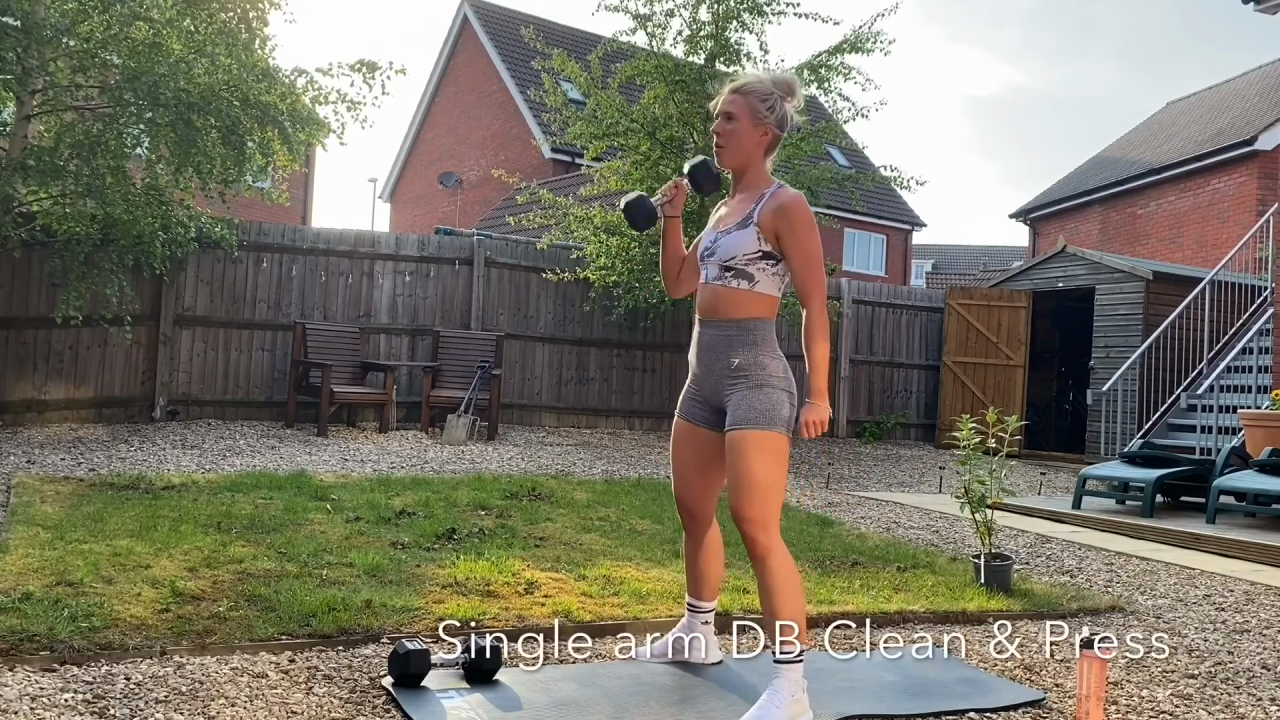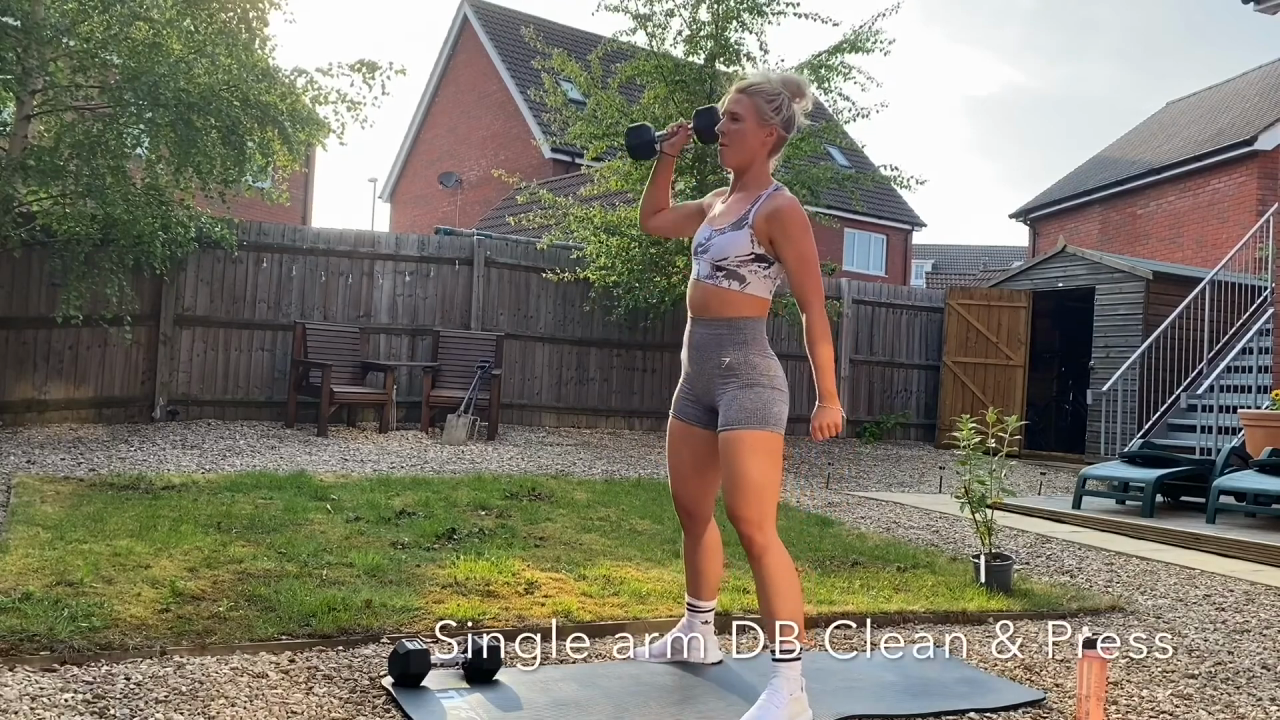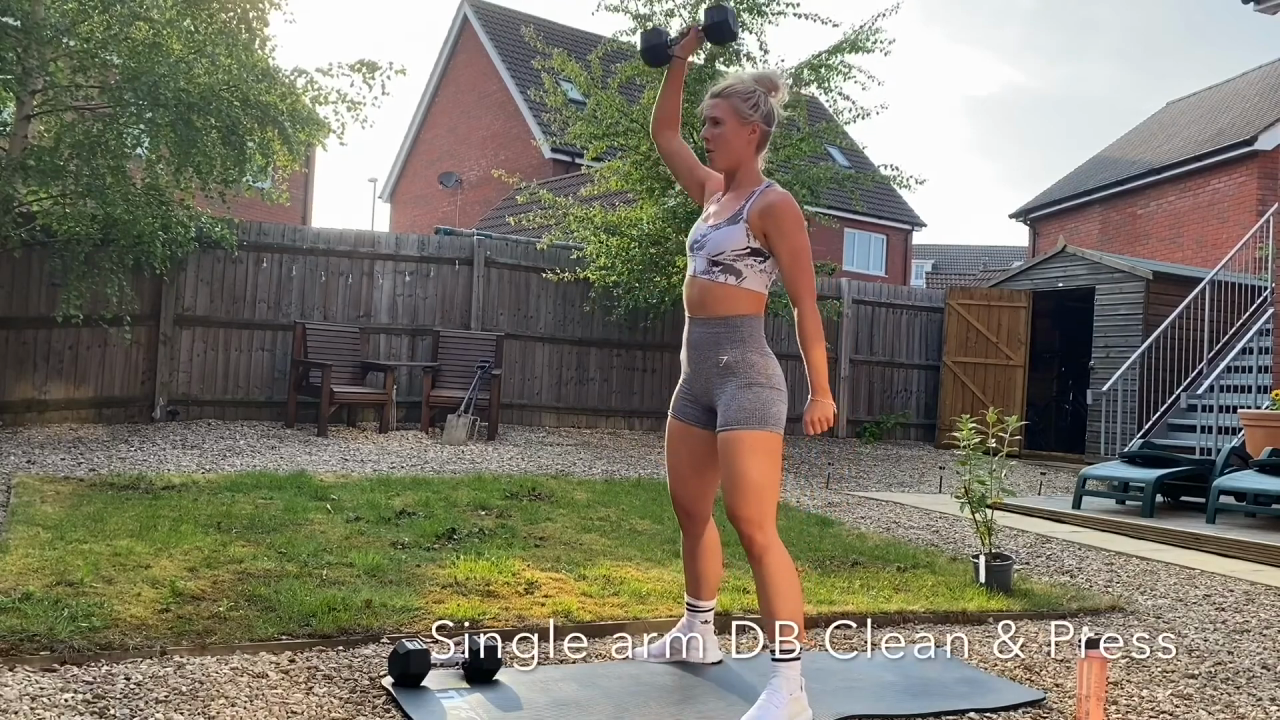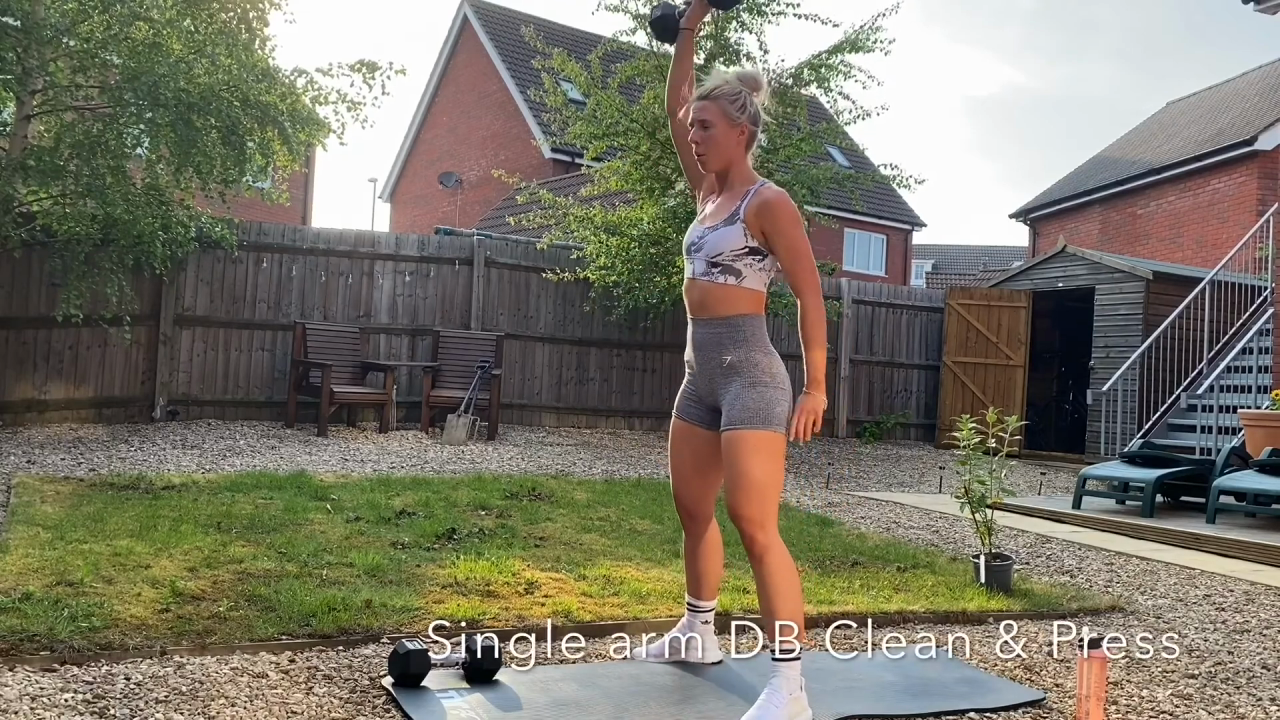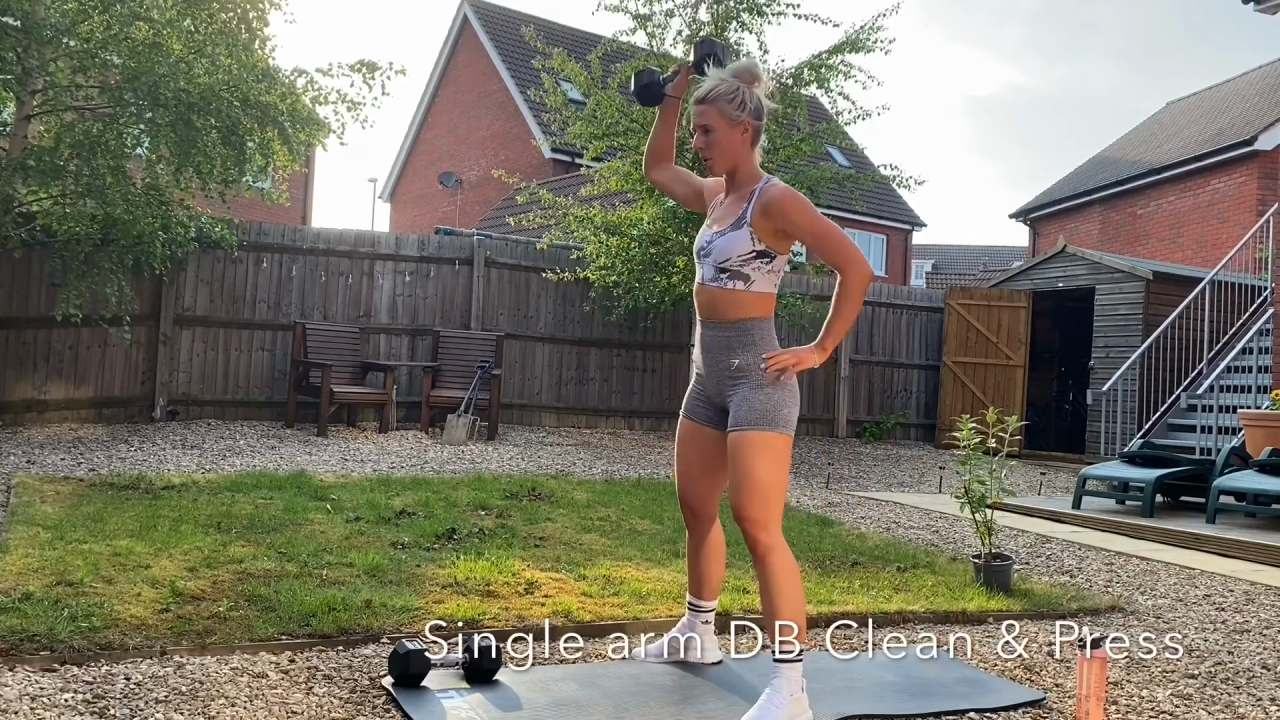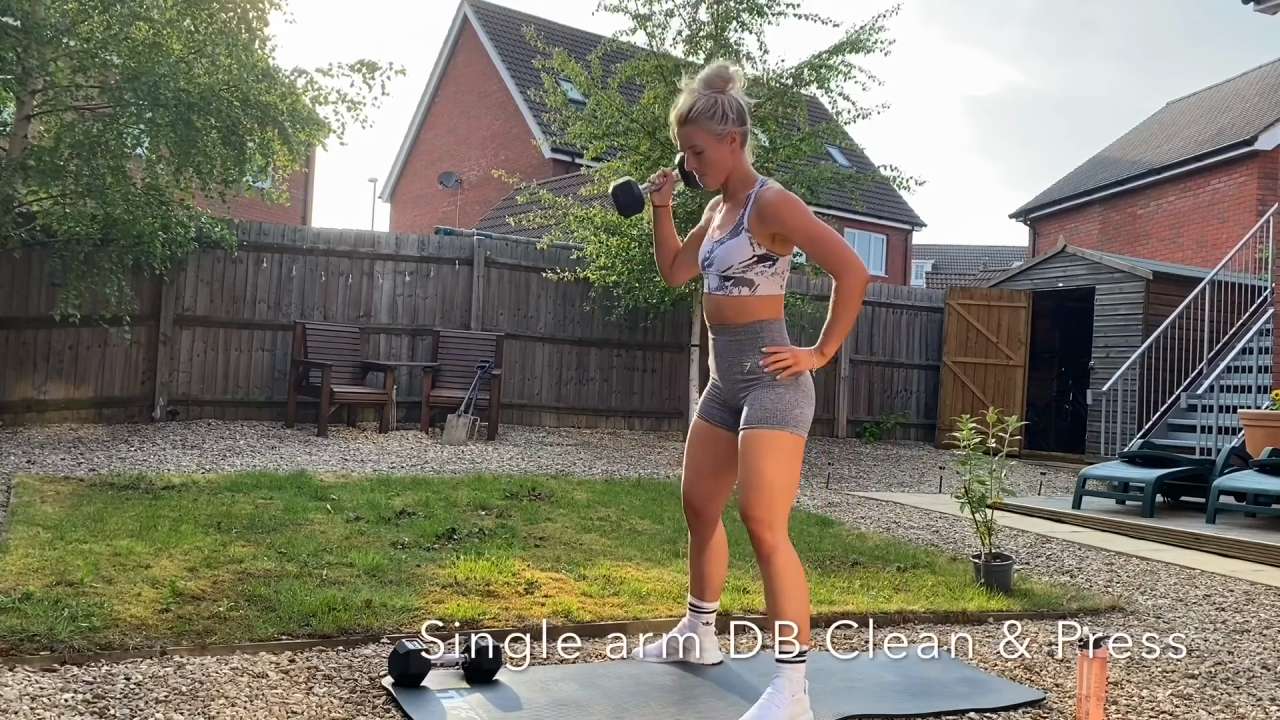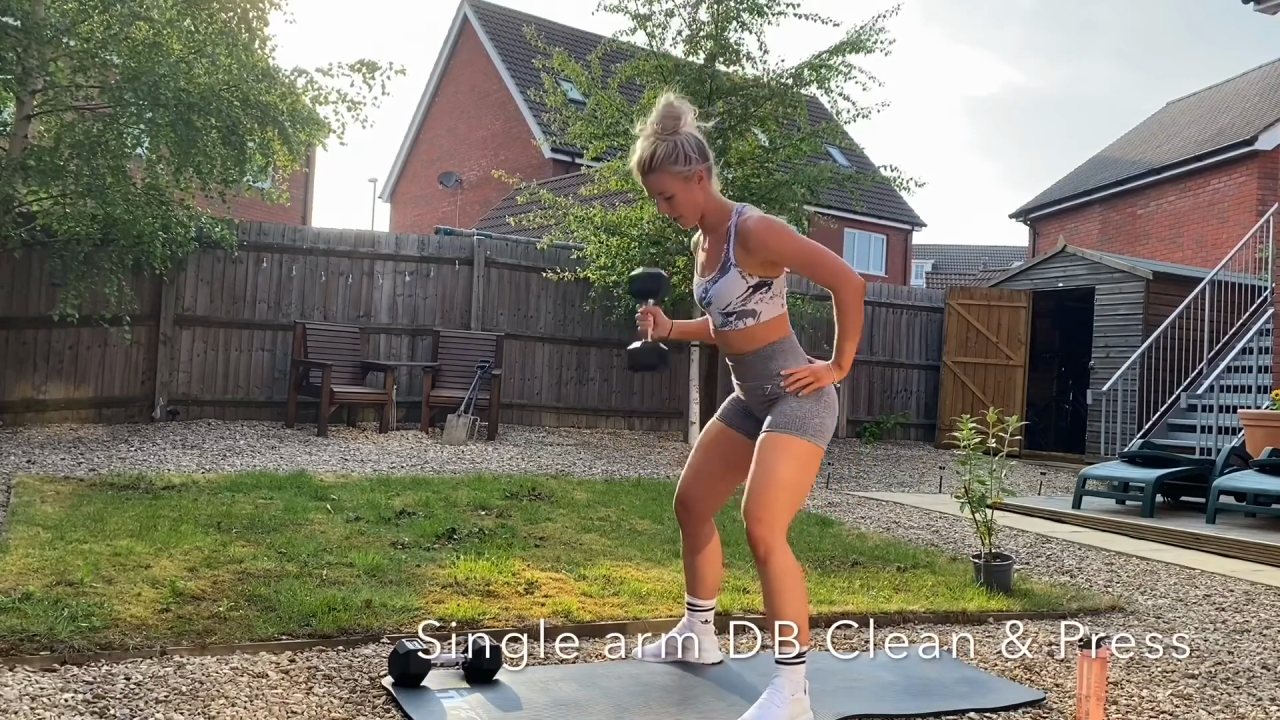
dt=0.2s
person 1, frame 1
left shoulder: (785, 205)
right shoulder: (724, 206)
left elbow: (816, 305)
right elbow: (678, 286)
left wrist: (818, 394)
right wrist: (671, 220)
left hip: (755, 374)
right hip: (704, 375)
left knee: (756, 525)
right knee: (693, 509)
right ankle: (699, 634)
person 1, frame 2
left shoulder: (780, 209)
right shoulder: (720, 201)
left elbow: (813, 307)
right elbow: (653, 221)
left wrist: (829, 396)
right wrist: (667, 158)
left hip: (745, 373)
right hip: (697, 373)
left knee: (753, 526)
right knee: (690, 511)
right ankle: (697, 634)
person 1, frame 3
left shoulder: (774, 206)
right shoulder: (711, 190)
left elbow: (806, 303)
right elbow: (662, 133)
left wrist: (821, 390)
right wrist: (678, 63)
left hip: (745, 373)
right hip: (697, 373)
left knee: (753, 526)
right knee: (689, 510)
right ankle: (698, 634)
person 1, frame 4
left shoulder: (768, 202)
right shoulder: (710, 190)
left elbow: (811, 297)
right elbow: (675, 110)
left wrist: (816, 387)
left hip: (749, 373)
right hip: (700, 373)
left knee: (755, 526)
right knee: (692, 509)
right ankle: (698, 633)
person 1, frame 5
left shoulder: (777, 200)
right shoulder: (714, 194)
left elbow: (856, 268)
right elbow: (656, 167)
left wrist: (819, 350)
right wrist: (674, 99)
left hip: (758, 375)
right hip: (708, 374)
left knee: (757, 527)
right knee: (695, 510)
right ankle: (699, 634)
person 1, frame 6
left shoulder: (772, 202)
right shoulder: (718, 208)
left elbow: (852, 272)
right elbow: (674, 271)
left wrist: (822, 352)
right wrist: (659, 206)
left hip: (771, 380)
right hip: (724, 380)
left knee: (764, 527)
right knee: (699, 509)
right ankle: (699, 635)
person 1, frame 7
left shoulder: (754, 229)
right shoulder: (703, 241)
left elbow: (849, 283)
left wrist: (838, 366)
right wrist: (668, 328)
left hip: (795, 396)
right hip: (748, 396)
left knee: (762, 529)
right knee: (691, 504)
right ankle: (698, 635)
